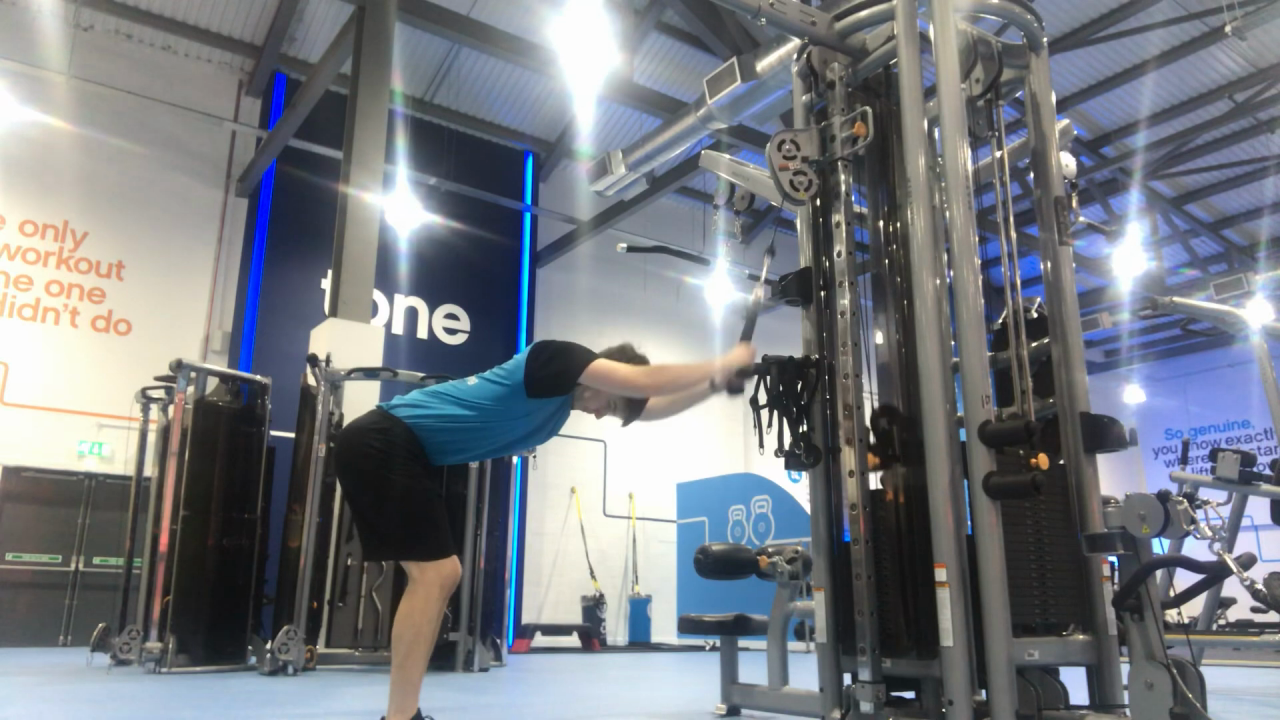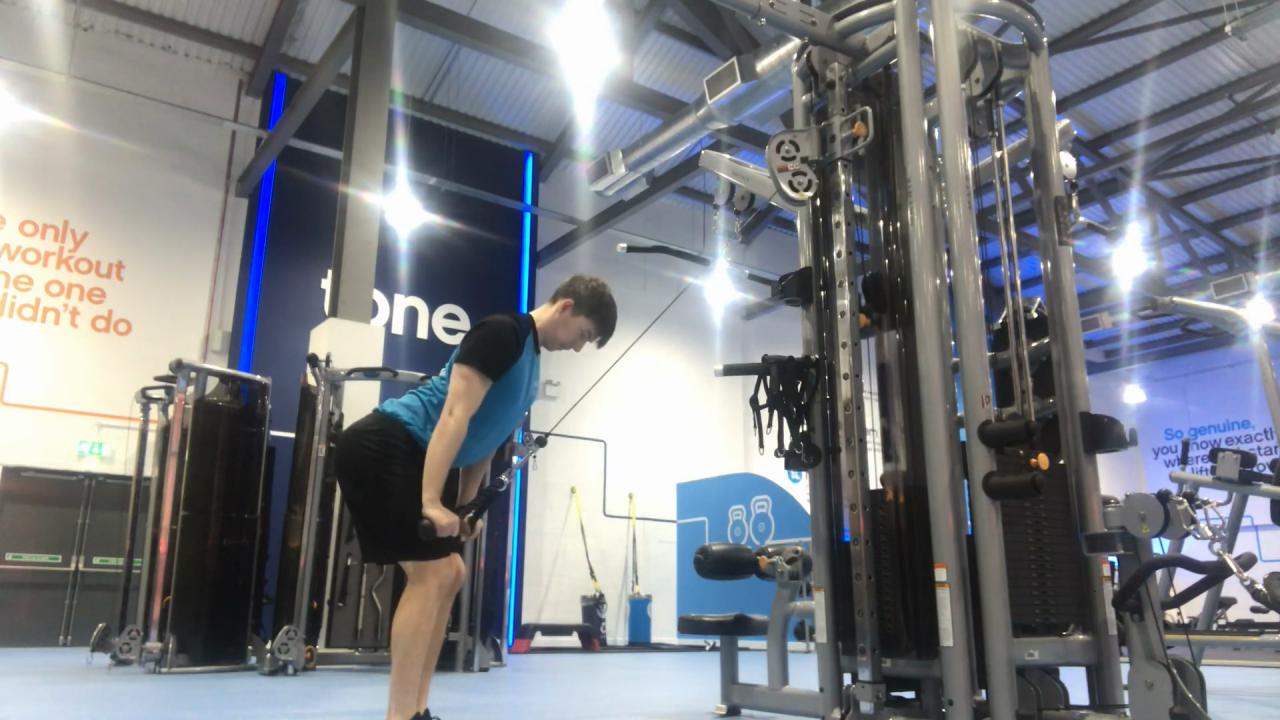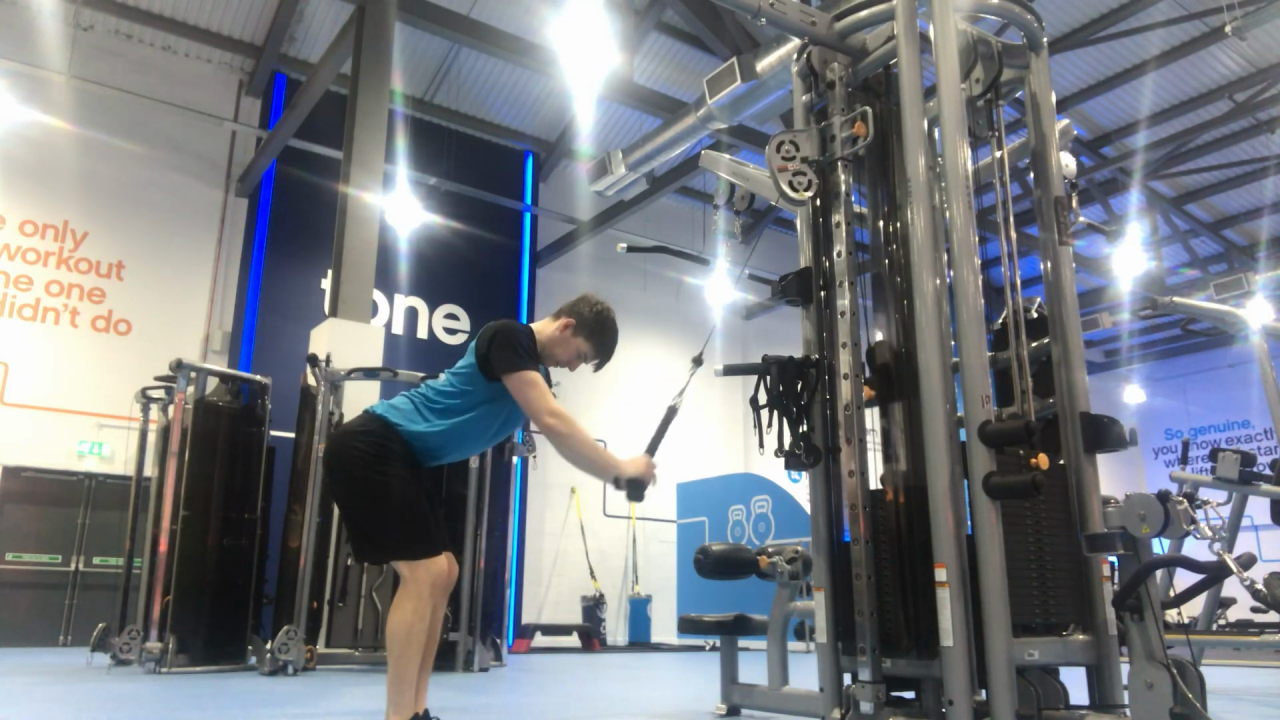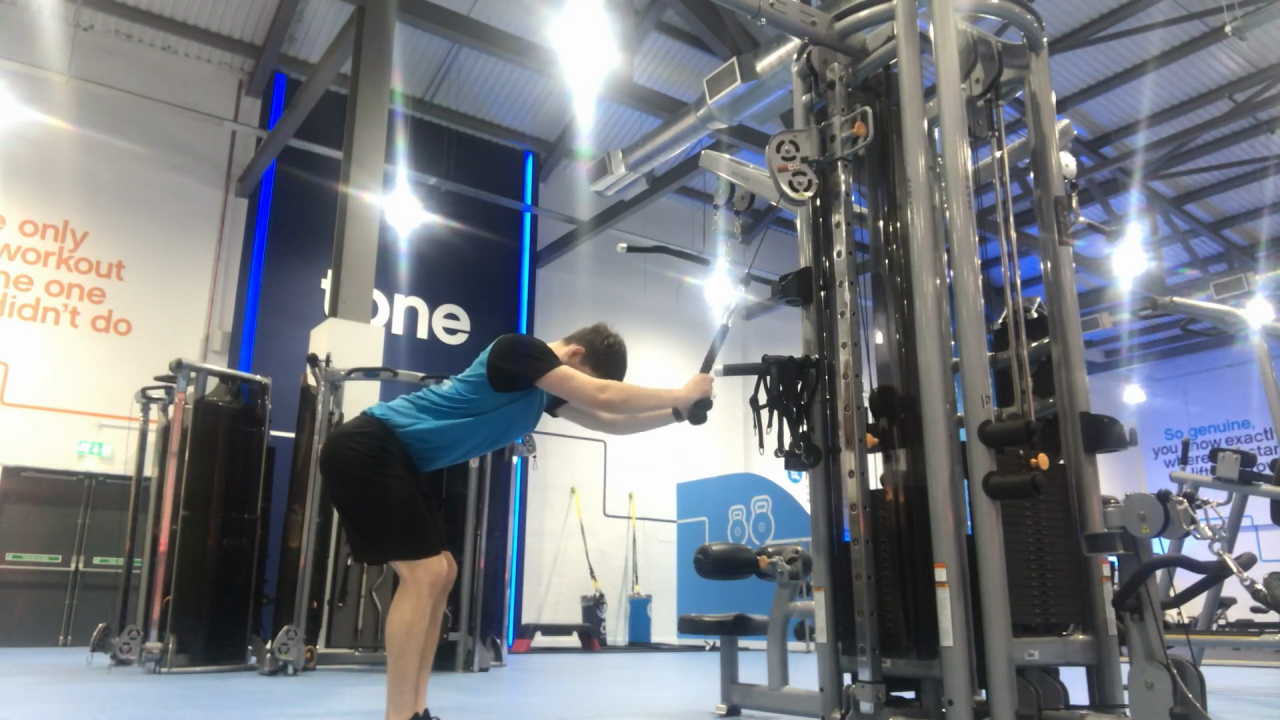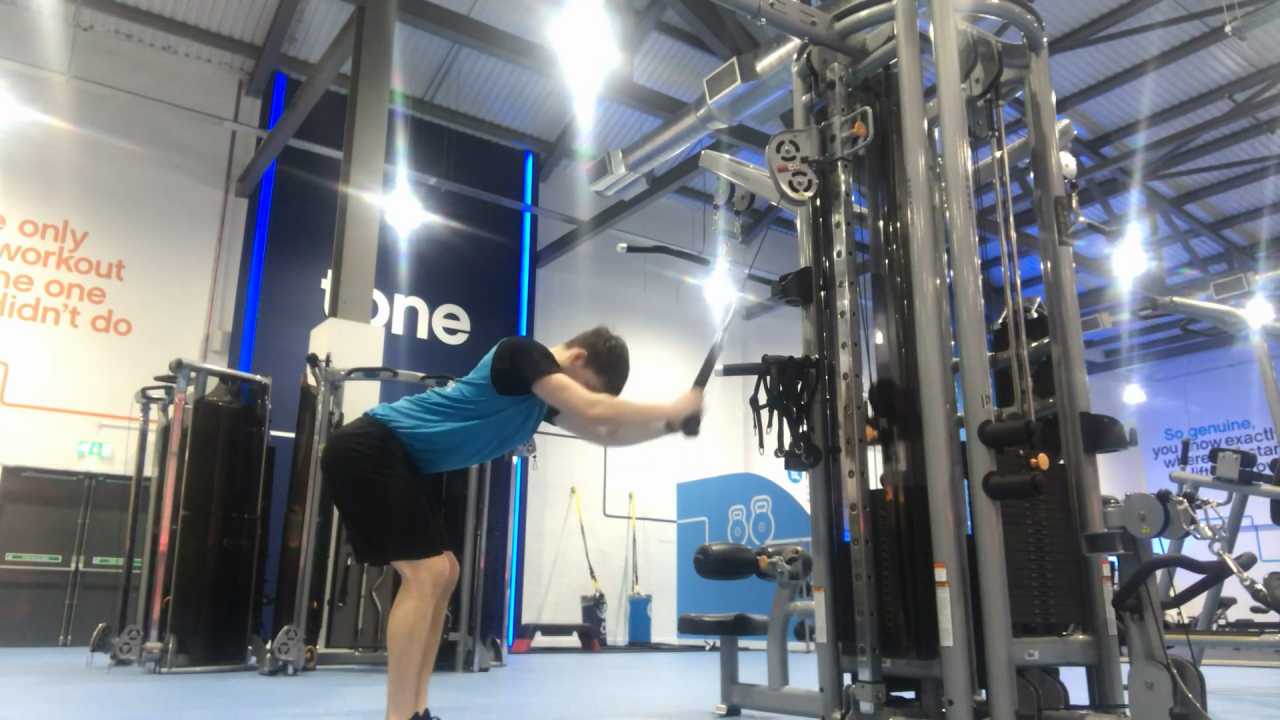
dt=1s
person 1, frame 1
left shoulder: (570, 388)
right shoulder: (558, 358)
left elbow: (649, 407)
right elbow: (645, 382)
left wrist: (716, 380)
right wrist: (720, 364)
left hip: (406, 451)
right hip: (382, 444)
left knee: (443, 575)
right knee: (432, 575)
person 1, frame 2
left shoulder: (530, 358)
right shoulder: (502, 333)
left elbow: (485, 434)
right elbow: (455, 417)
left wrist: (467, 507)
right wrist: (432, 502)
left hip: (409, 456)
right hip: (382, 447)
left knee: (449, 575)
right knee: (432, 574)
person 1, frame 3
left shoulder: (535, 373)
right shoulder: (508, 338)
left elbow: (565, 438)
right elbow: (552, 421)
left wrist: (619, 473)
right wrist: (620, 471)
left hip: (404, 459)
right hip: (371, 448)
left knee: (441, 572)
right knee: (425, 574)
person 1, frame 4
left shoulder: (544, 388)
right shoulder: (520, 350)
left elbow: (609, 419)
right elbow: (605, 395)
left wrist: (679, 409)
right wrist: (682, 393)
left hip: (390, 457)
right hip: (367, 449)
left knee: (439, 573)
right knee: (423, 574)
person 1, frame 5
left shoulder: (545, 394)
right shoulder: (523, 354)
left elbow: (603, 432)
right elbow: (593, 413)
left wrist: (669, 422)
right wrist: (672, 411)
left hip: (390, 458)
right hip: (367, 451)
left knee: (440, 575)
right knee: (426, 575)
